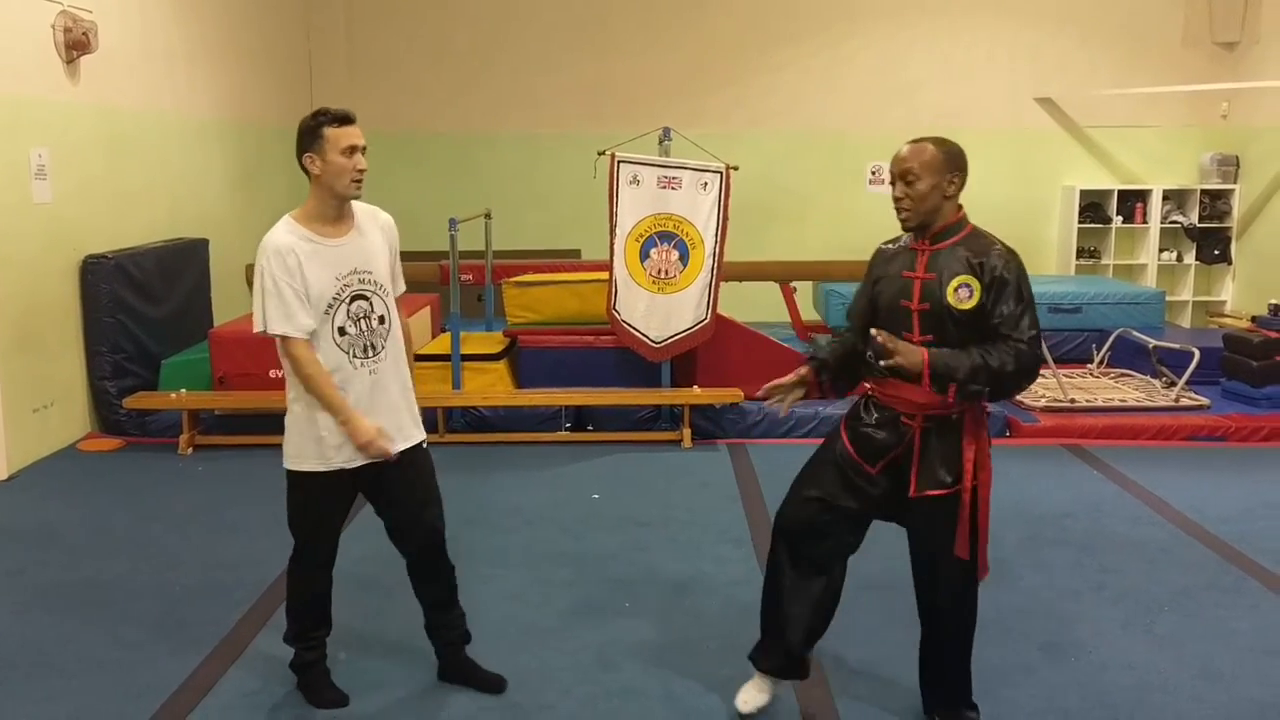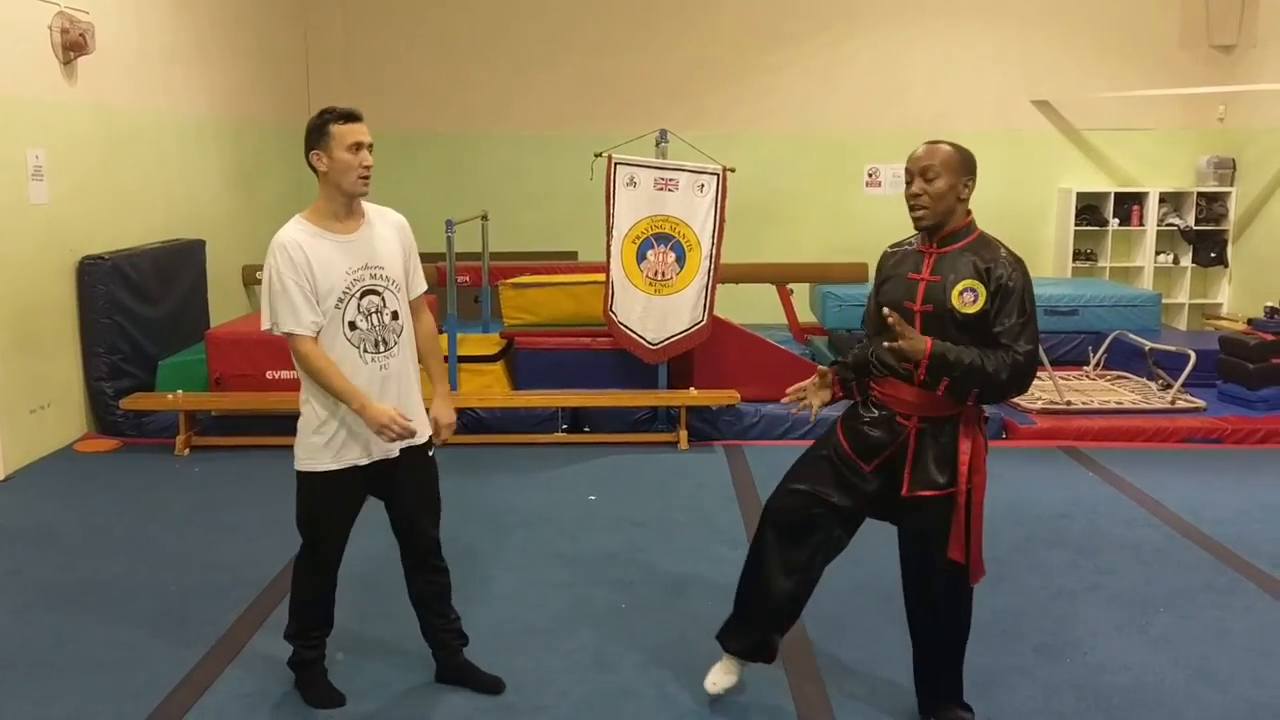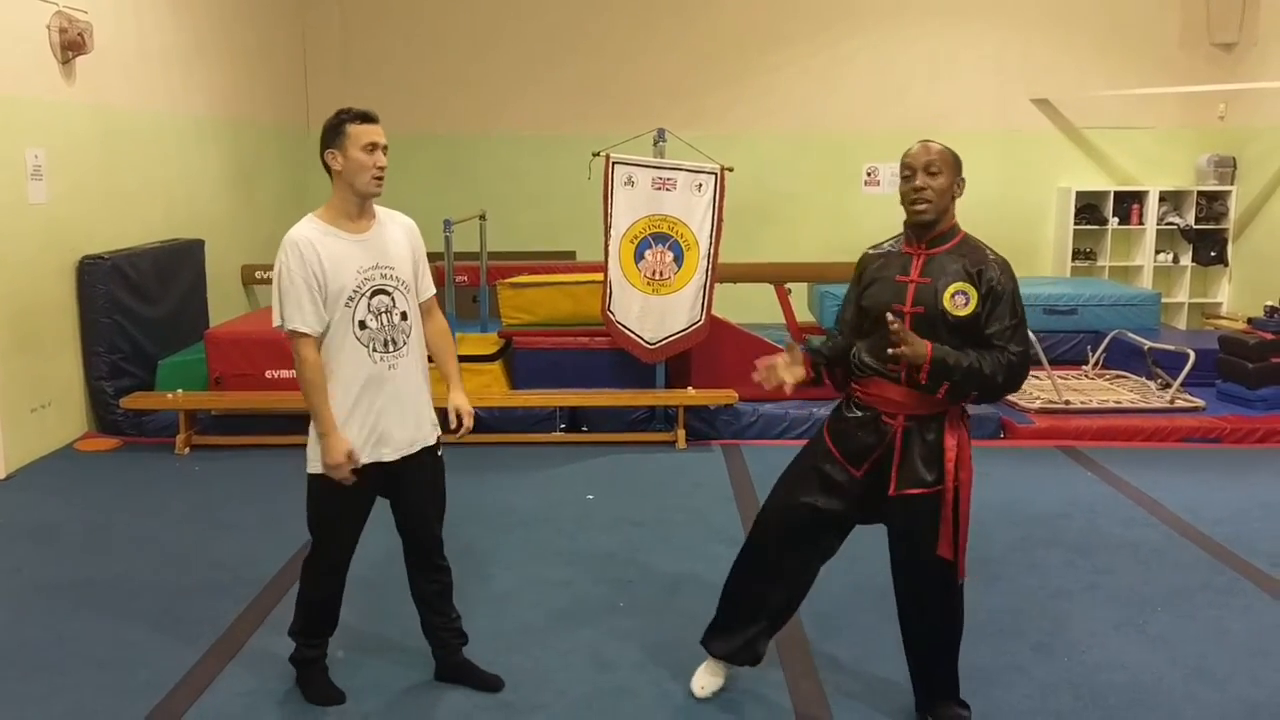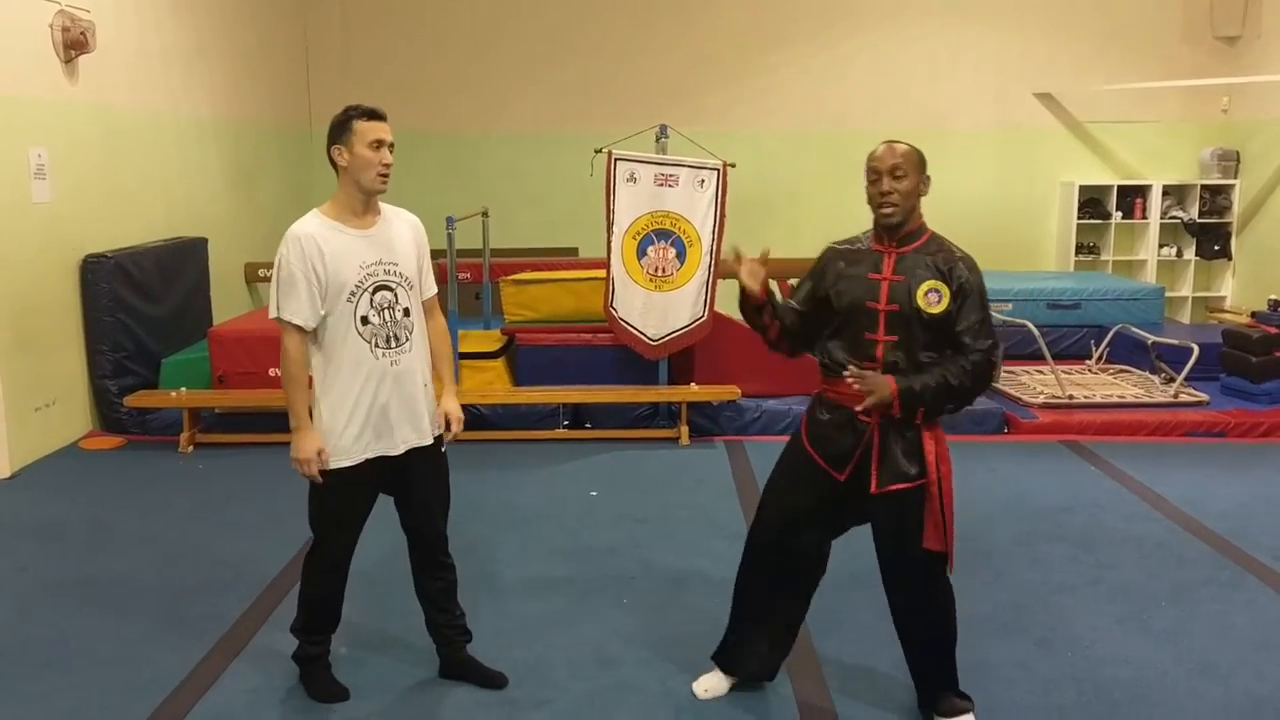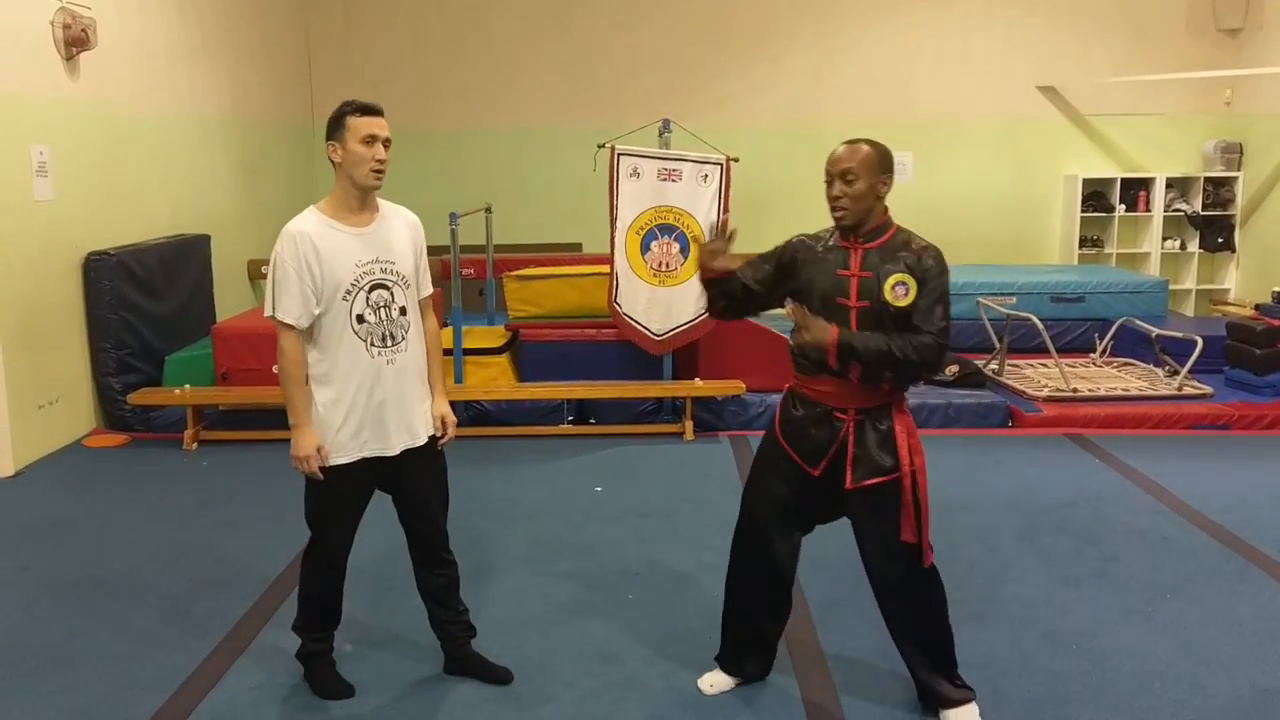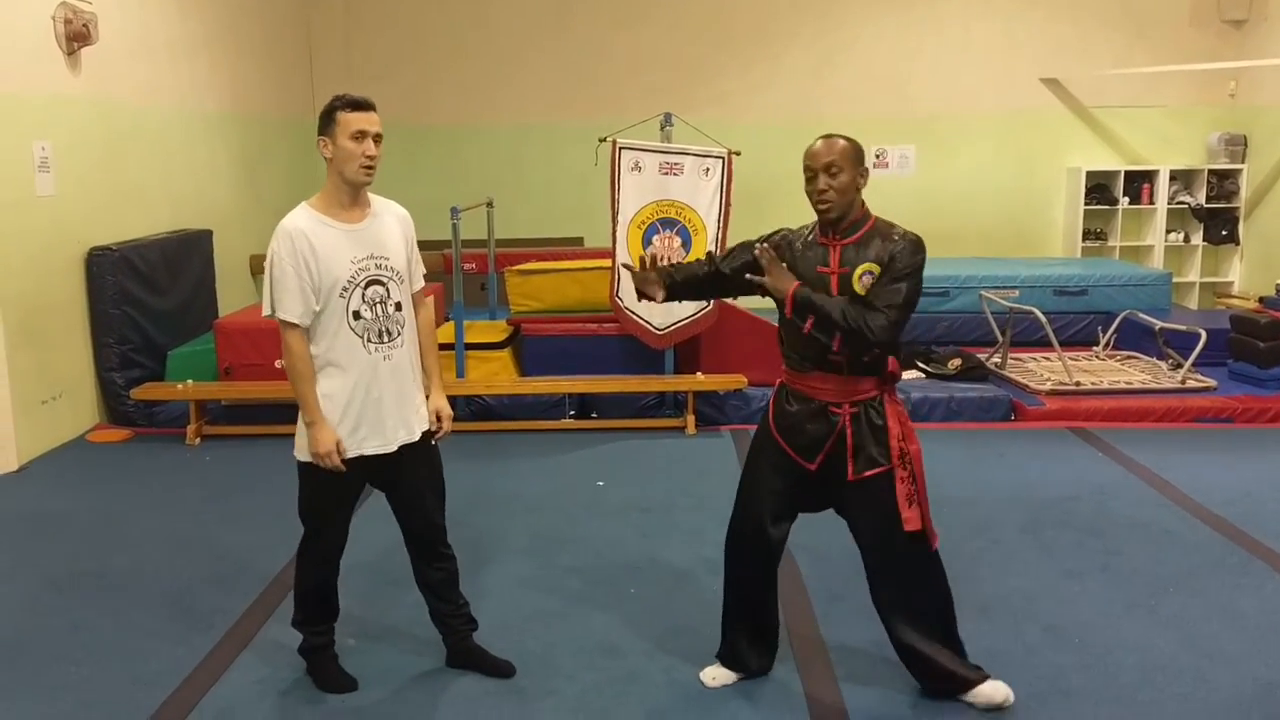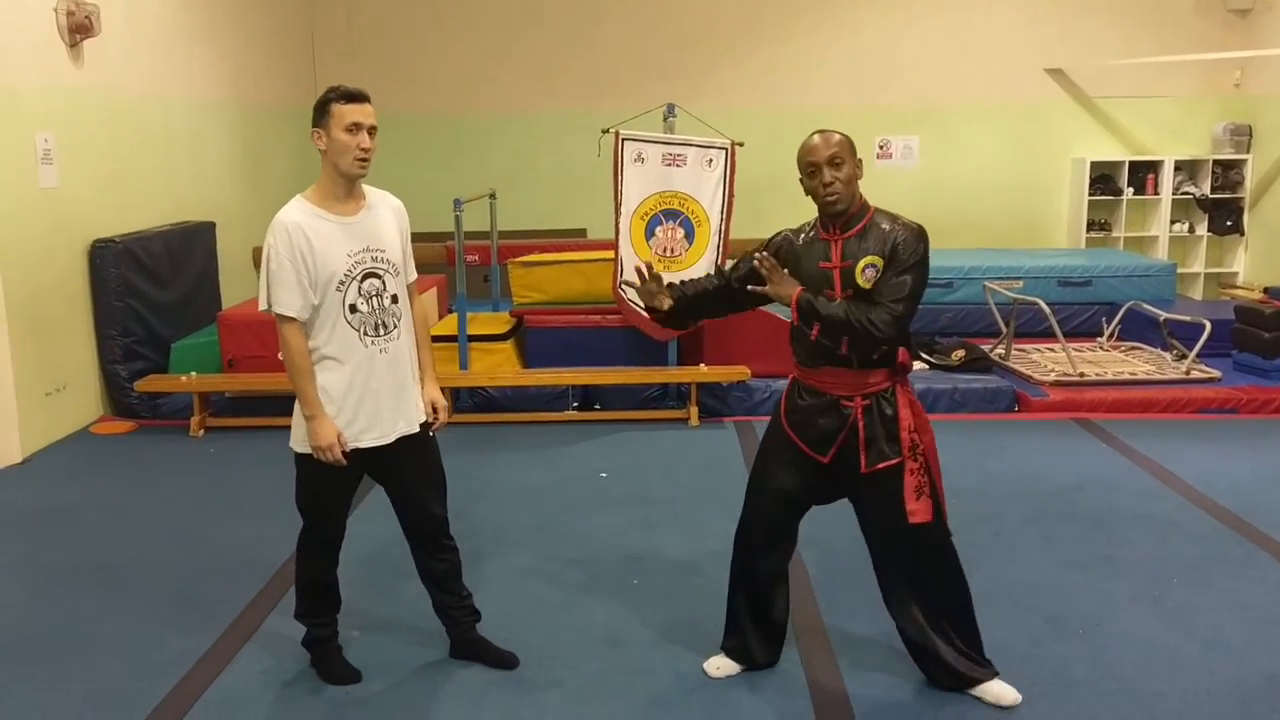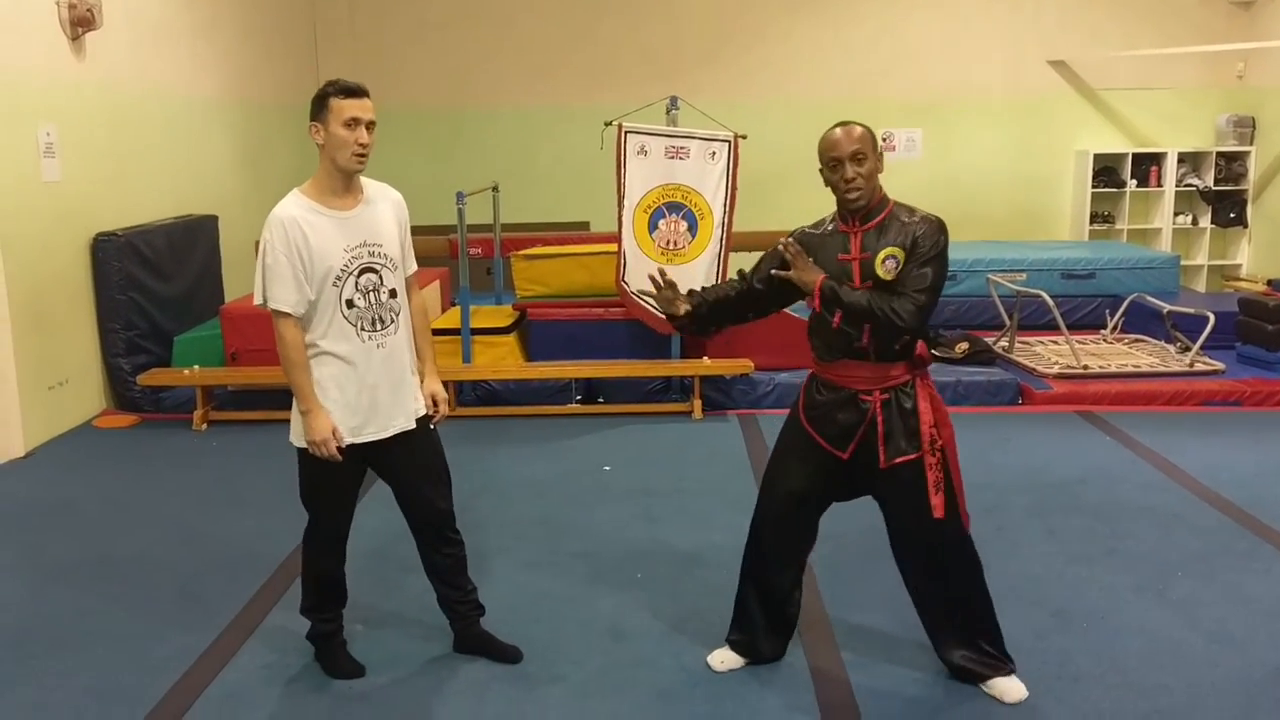
dt=0.2s
person 1, frame 1
left shoulder: (381, 226)
right shoulder: (282, 248)
right elbow: (295, 349)
left wrist: (404, 391)
right wrist: (351, 422)
left hip: (399, 426)
right hip: (323, 443)
left knee: (427, 540)
right knee: (314, 557)
left ankle: (453, 654)
right ankle: (309, 663)
person 1, frame 2
left shoulder: (394, 226)
right shoulder: (292, 246)
right elbow: (304, 347)
left wrist: (440, 393)
right wrist: (366, 408)
left hip: (406, 429)
right hip: (334, 441)
left knee: (424, 548)
right knee: (320, 556)
left ankle: (449, 655)
right ankle: (308, 663)
person 1, frame 3
left shoulder: (403, 229)
right shoulder: (305, 244)
left elbow: (429, 313)
right elbow: (304, 347)
left wrist: (456, 387)
right wrist: (330, 433)
left hip: (414, 431)
right hip: (348, 440)
left knee: (427, 547)
right knee: (329, 556)
left ankle: (449, 654)
right ankle: (309, 659)
person 1, frame 4
left shoulder: (409, 227)
right shoulder: (308, 238)
right elbow: (294, 340)
left wrist: (447, 390)
right wrist: (302, 429)
left hip: (416, 427)
right hip: (345, 436)
left knee: (431, 544)
right knee: (331, 552)
left ankle: (453, 650)
right ankle: (312, 656)
person 1, frame 5
left shoulder: (407, 225)
right shoulder: (303, 236)
right elbow: (289, 338)
left wrist: (440, 395)
right wrist: (301, 426)
left hip: (413, 426)
right hip: (340, 435)
left knee: (432, 541)
right knee: (328, 551)
left ankle: (458, 646)
right ankle: (316, 654)
person 1, frame 6
left shoulder: (397, 219)
right shoulder: (297, 233)
right elbow: (293, 337)
left wrist: (435, 388)
right wrist: (315, 423)
left hip: (407, 421)
right hip: (339, 430)
left knee: (430, 536)
right knee: (323, 545)
left ankle: (459, 639)
right ankle: (318, 649)
person 1, frame 7
left shoulder: (391, 210)
right shoulder: (293, 226)
right elbow: (291, 331)
left wrist: (428, 379)
right wrist: (316, 416)
left hip: (402, 414)
right hip: (335, 424)
left knee: (431, 527)
right knee: (322, 538)
left ankle: (462, 630)
right ankle: (321, 640)
person 1, frame 8
left shoulder: (390, 203)
right shoulder: (289, 221)
right elbow: (287, 326)
left wrist: (429, 372)
right wrist: (311, 411)
left hip: (402, 407)
right hip: (335, 418)
left knee: (436, 520)
right knee: (327, 534)
left ankle: (467, 625)
right ankle: (327, 635)
person 2, frame 1
left shoulder: (993, 262)
right shoulder: (889, 257)
left elbow: (1021, 358)
left wrist: (931, 363)
right wrist: (813, 374)
left hip: (947, 440)
right hip: (874, 425)
left knee: (948, 580)
right knee: (803, 524)
right ankle: (775, 663)
person 2, frame 2
left shoulder: (999, 268)
right shoulder: (895, 258)
left elbow: (1017, 367)
left wrist: (931, 353)
right wrist: (838, 378)
left hip: (943, 442)
right hip: (872, 425)
left knee: (939, 580)
right knee: (790, 516)
right ankle: (743, 646)
person 2, frame 3
left shoulder: (985, 270)
right shoulder: (876, 260)
left elbow: (1010, 366)
left wrist: (932, 357)
right wrist: (807, 363)
left hip: (929, 442)
right hip: (856, 427)
left knee: (929, 578)
right knee: (783, 528)
right ankle: (726, 649)
person 2, frame 4
left shoulder: (953, 269)
right shoulder: (840, 259)
left elbow: (978, 364)
right elbow: (795, 332)
left wrist: (903, 391)
right wrist: (759, 299)
left hip: (905, 440)
right hip: (830, 428)
left knee: (918, 574)
right knee: (777, 544)
right ankle: (741, 662)
person 2, frame 5
left shoulder: (919, 260)
right shoulder: (806, 252)
left elbow: (928, 350)
right elbow: (740, 298)
left wrist: (838, 342)
right wrist: (720, 275)
left hip: (875, 431)
right hip: (803, 423)
left knee: (902, 565)
right knee: (759, 544)
right ankle: (741, 661)
person 2, frame 6
left shoulder: (900, 248)
right shoulder: (787, 245)
left elbow: (874, 332)
right elbow: (720, 272)
left wrist: (794, 295)
right wrist: (666, 282)
left hip: (868, 421)
right hip: (796, 416)
left knee: (902, 549)
right knee: (751, 536)
left ankle: (952, 672)
right ankle: (744, 655)
person 2, frame 7
left shoulder: (903, 239)
right shoulder: (791, 245)
left elbow: (881, 327)
right elbow: (728, 286)
left wrist: (800, 300)
right wrist: (672, 301)
left hip: (880, 414)
right hip: (809, 410)
left knee: (916, 543)
right knee: (760, 530)
left ankle: (965, 667)
right ankle: (749, 646)
person 2, frame 8
left shoulder: (922, 233)
right shoulder: (811, 240)
left elbow: (904, 317)
right elbow: (750, 293)
left wrist: (823, 289)
right wrist: (690, 307)
left hip: (900, 408)
right hip: (828, 404)
left knee: (936, 538)
right knee: (776, 524)
left ankle: (981, 659)
right ankle: (755, 640)
